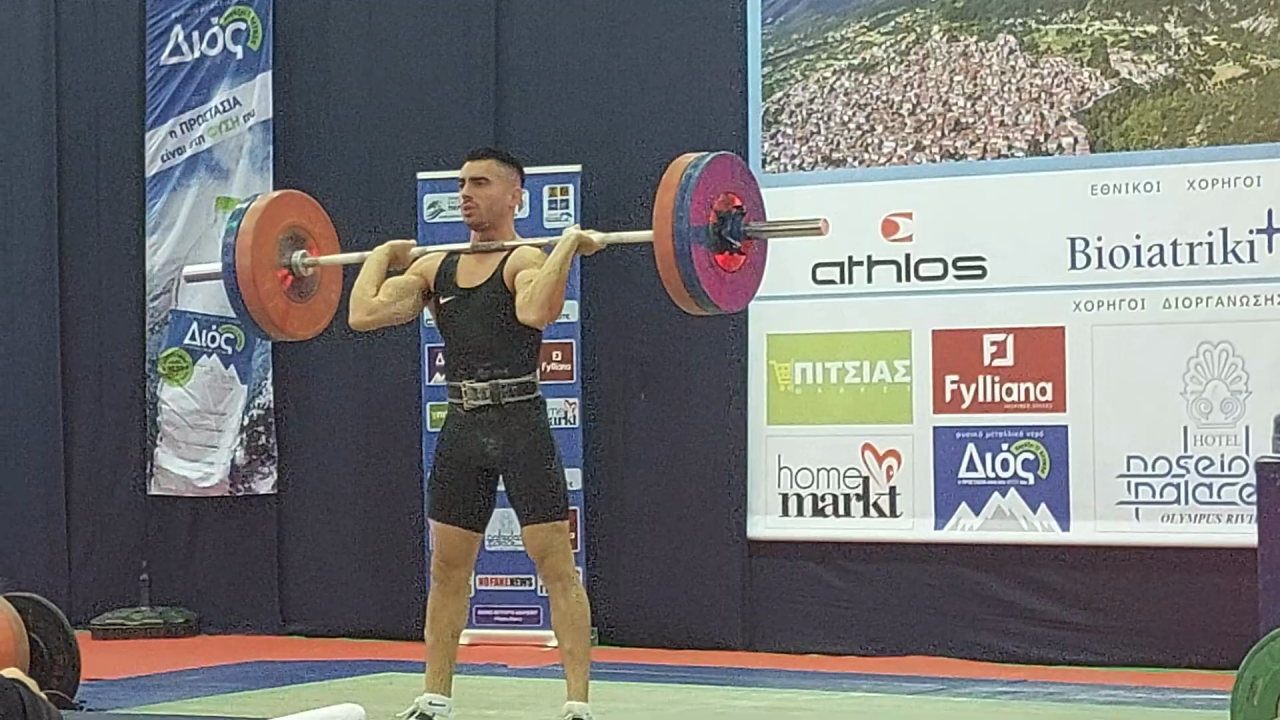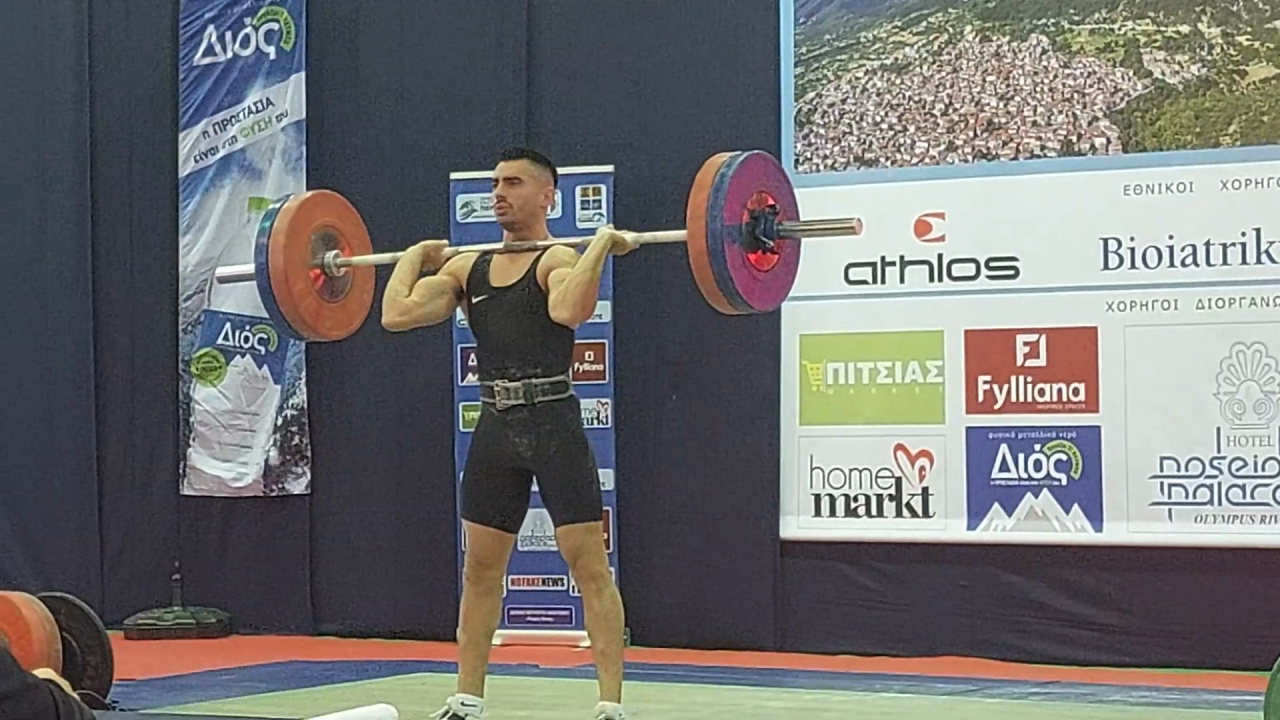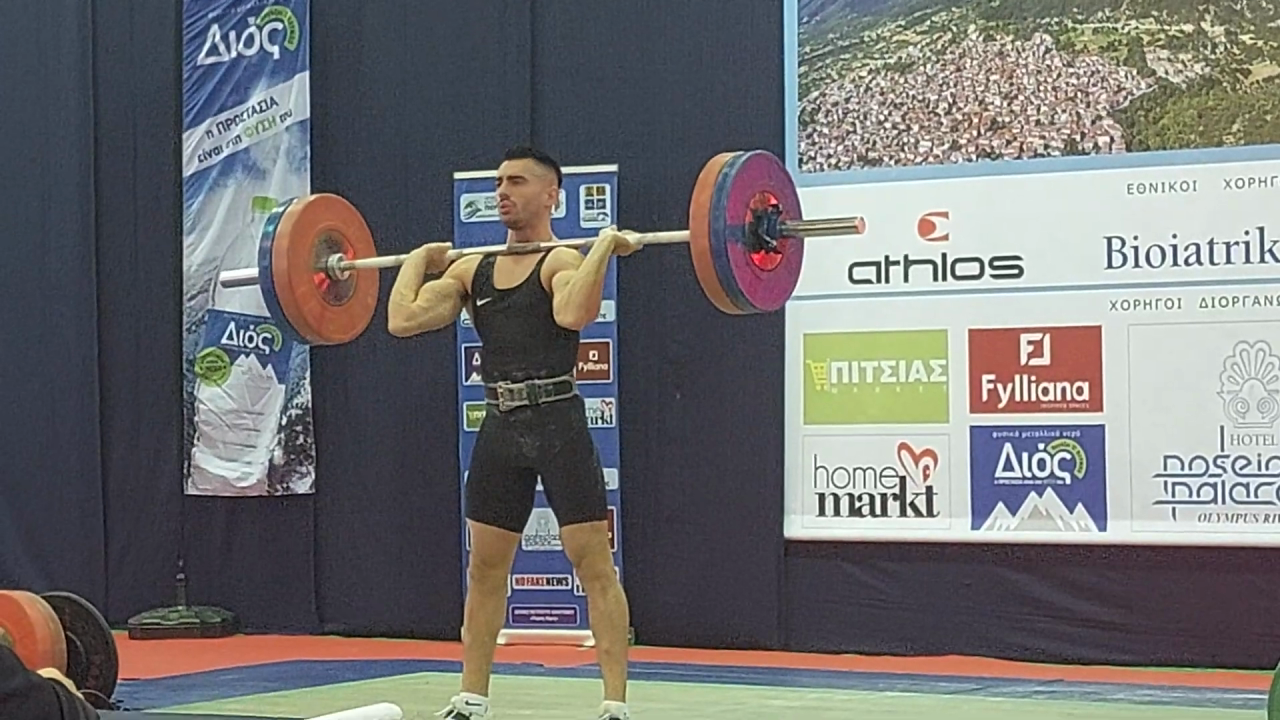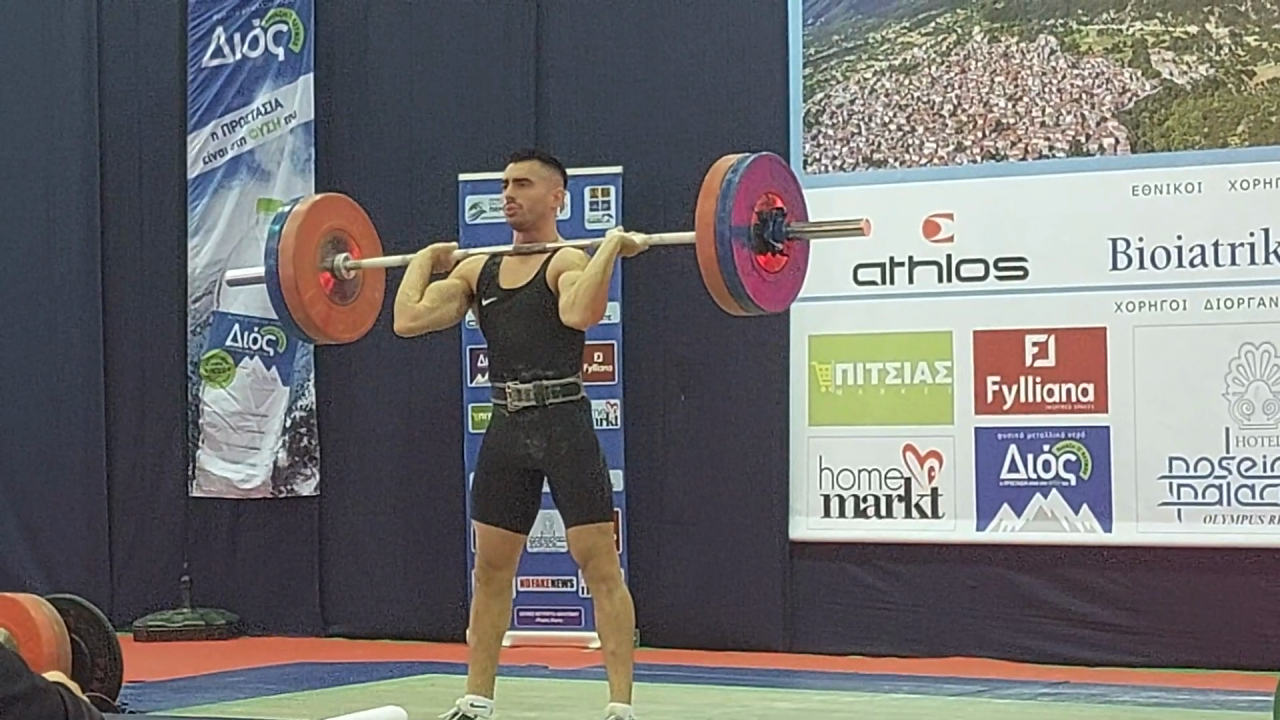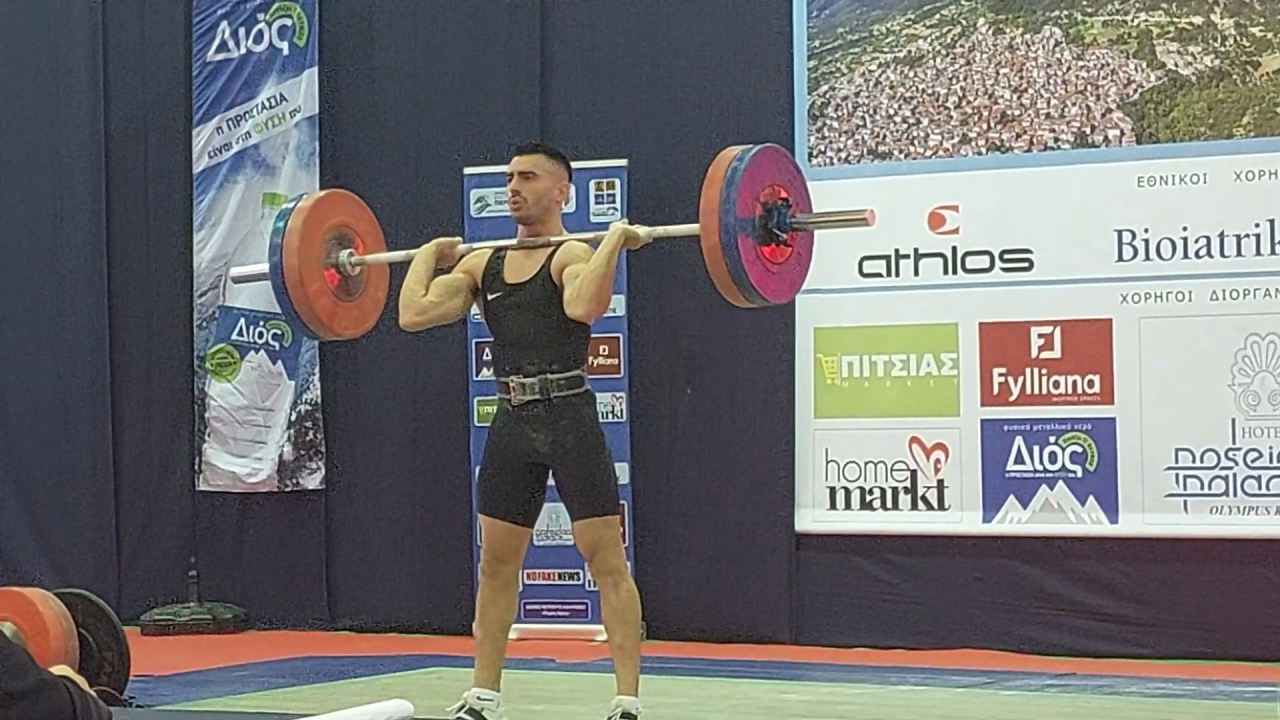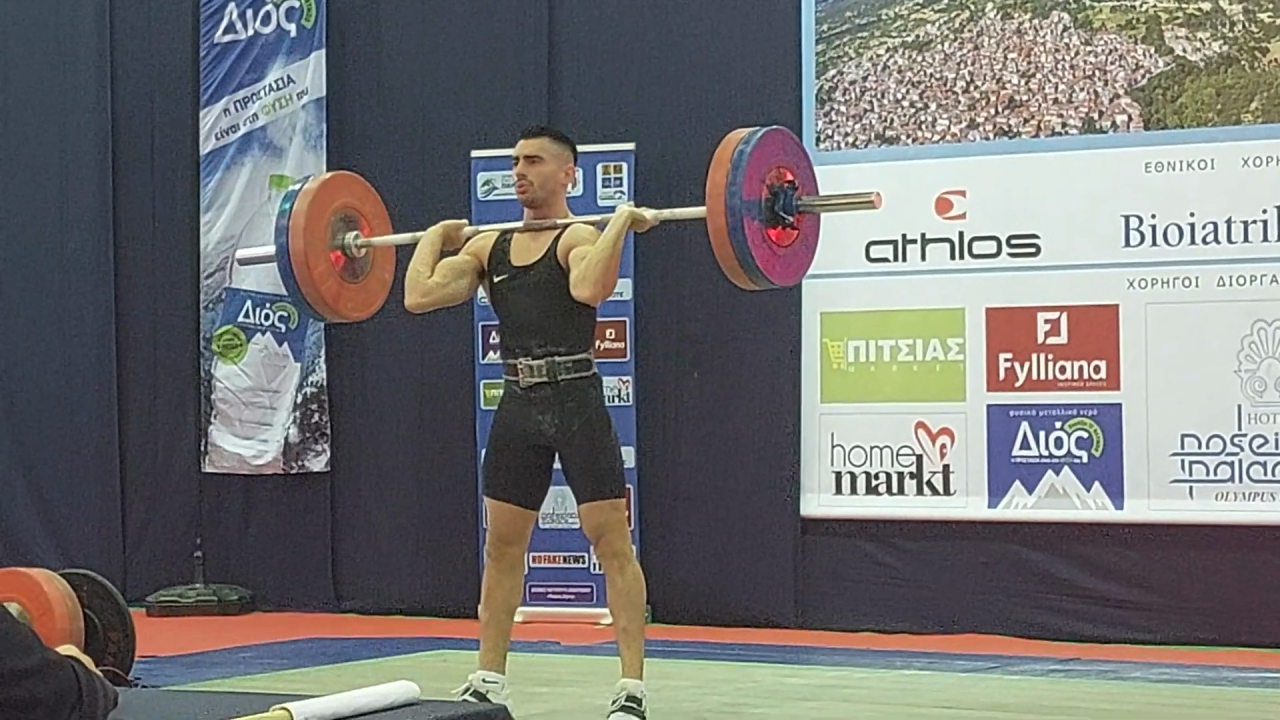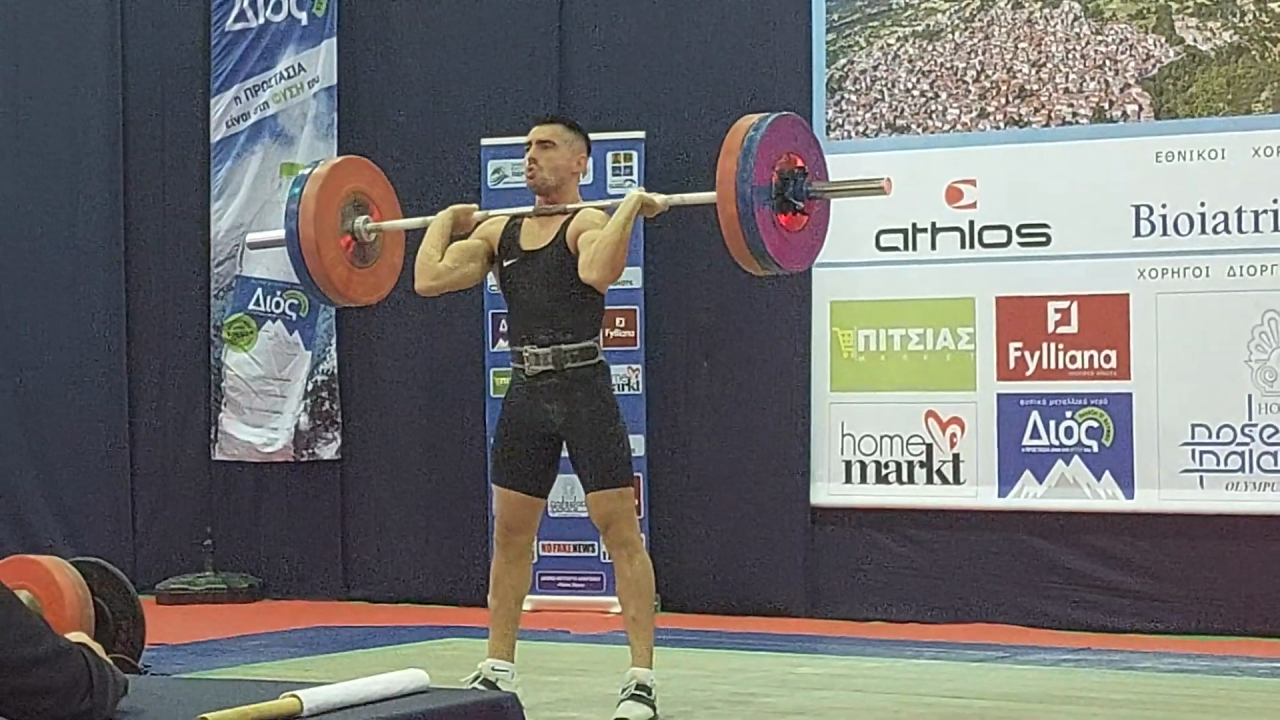
dt=0.7s
person 1, frame 1
left shoulder: (527, 260)
right shoulder: (433, 266)
left elbow: (534, 312)
right elbow: (363, 314)
left wrist: (568, 243)
right wrist: (380, 256)
left hip: (519, 422)
right hip: (461, 427)
left knee: (555, 564)
right knee: (446, 568)
person 1, frame 2
left shoulder: (561, 259)
right shoulder: (467, 266)
left elbow: (567, 310)
right elbow: (396, 315)
left wrist: (602, 243)
right wrist: (414, 256)
left hip: (552, 421)
right hip: (495, 426)
left knee: (589, 565)
right knee: (480, 569)
person 1, frame 3
left shoulder: (564, 261)
right shoulder: (471, 269)
left elbow: (572, 315)
right elbow: (403, 320)
left wrist: (605, 245)
right wrist: (417, 260)
left hip: (557, 422)
right hip: (499, 428)
left knee: (594, 566)
right knee: (484, 569)
person 1, frame 4
left shoulder: (570, 261)
right shoulder: (477, 270)
left elbow: (578, 315)
right elbow: (408, 321)
left wrist: (611, 247)
right wrist: (423, 260)
left hip: (562, 423)
right hip: (505, 428)
left knee: (600, 568)
right knee: (489, 571)
person 1, frame 5
left shoulder: (575, 255)
right shoulder: (481, 264)
left elbow: (582, 307)
right elbow: (413, 315)
left wrist: (616, 238)
right wrist: (428, 254)
left hip: (568, 417)
right hip: (511, 422)
left knee: (607, 561)
right knee: (496, 564)
person 1, frame 6
left shoulder: (582, 237)
right shoulder: (488, 246)
left elbow: (588, 289)
right elbow: (419, 296)
left wrist: (622, 221)
right wrist: (434, 238)
left hip: (575, 399)
right hip: (518, 405)
left knee: (612, 544)
right knee: (501, 547)
person 1, frame 7
left shoulder: (591, 222)
right shoulder: (496, 231)
left elbow: (595, 271)
right elbow: (429, 280)
left wrist: (631, 206)
right wrist: (443, 222)
left hip: (582, 388)
right hip: (525, 393)
left knee: (620, 533)
right knee: (509, 534)
right ankle: (498, 667)
